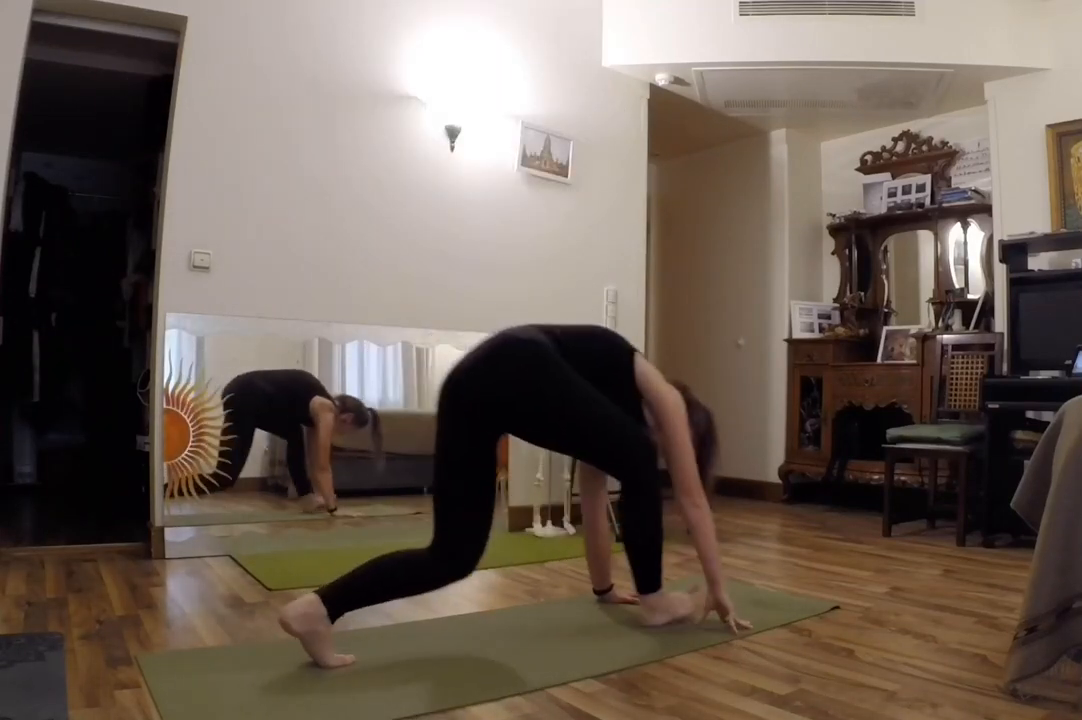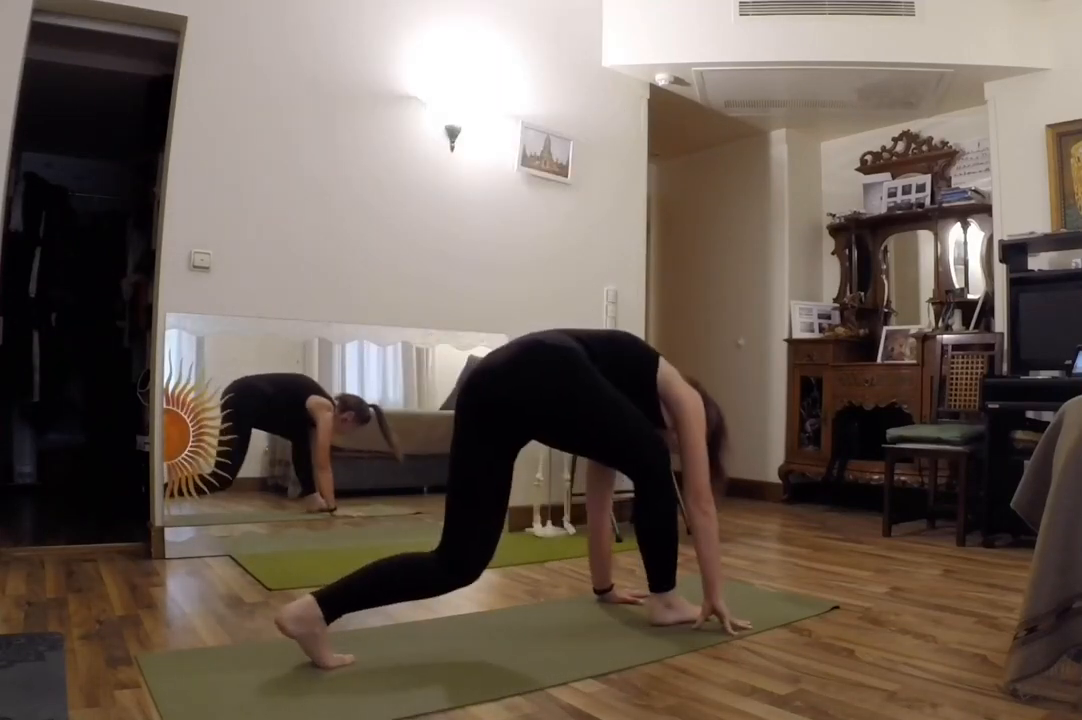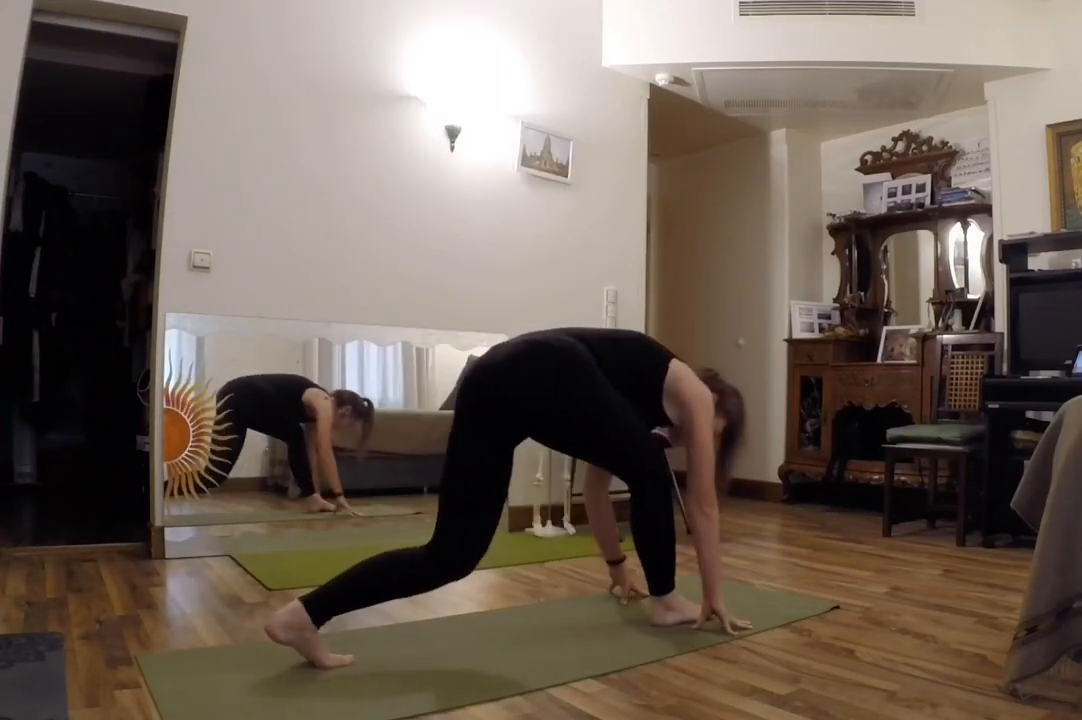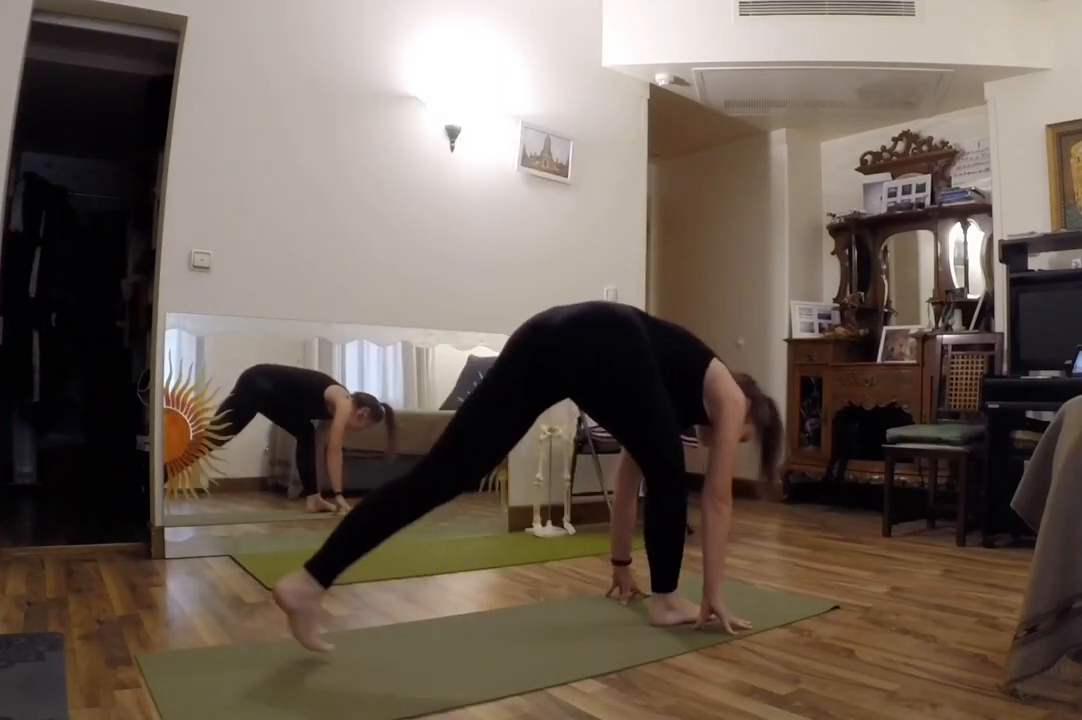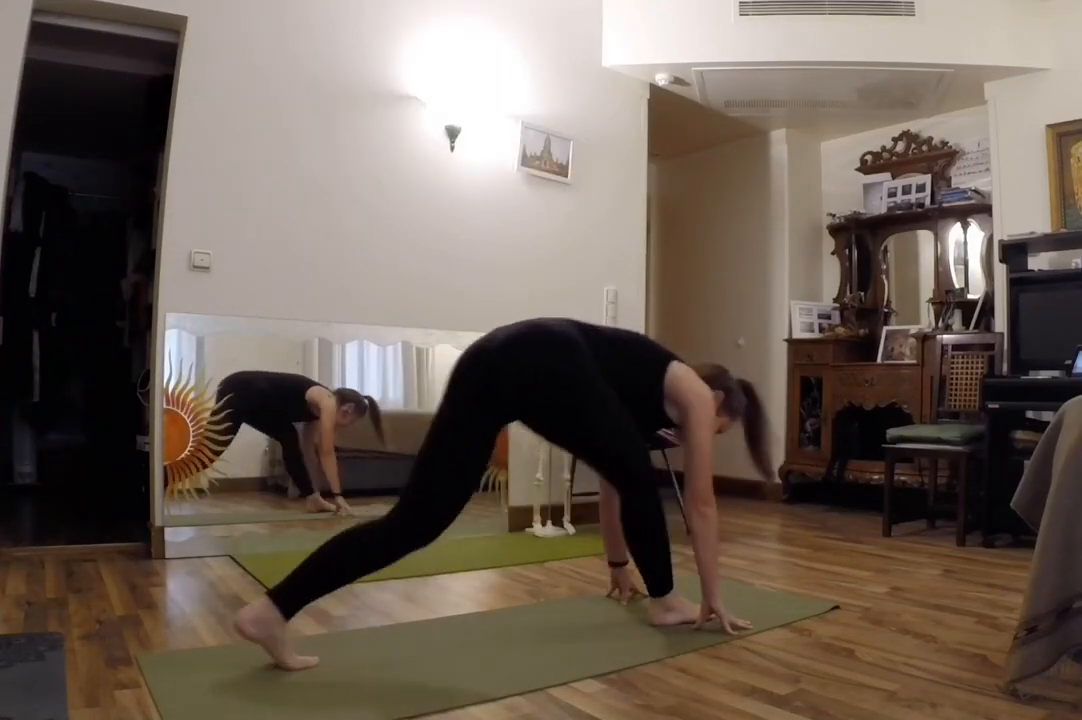
dt=0.4s
person 1, frame 1
left shoulder: (609, 424)
right shoulder: (664, 398)
left elbow: (593, 500)
right elbow: (691, 495)
left wrist: (603, 587)
right wrist: (717, 588)
left hip: (467, 379)
right hip: (520, 370)
left knee: (452, 557)
right knee: (637, 468)
left ankle: (317, 608)
right ankle: (653, 599)
person 1, frame 2
left shoulder: (621, 421)
right shoulder: (684, 399)
left elbow: (599, 501)
right elbow: (700, 501)
left wrist: (604, 585)
right wrist: (714, 597)
left hip: (488, 382)
right hip: (549, 378)
left knee: (458, 562)
right knee: (652, 471)
left ankle: (314, 610)
right ankle: (664, 600)
person 1, frame 3
left shoulder: (653, 386)
right shoulder: (694, 395)
left elbow: (596, 486)
right elbow: (703, 504)
left wrist: (616, 565)
right wrist: (713, 598)
left hip: (491, 375)
right hip: (549, 378)
left knee: (451, 555)
right knee: (648, 474)
left ankle: (303, 615)
right ankle: (665, 602)
person 1, frame 4
left shoulder: (688, 395)
right shoulder: (729, 396)
left elbow: (628, 483)
right elbow: (717, 500)
left wrist: (620, 565)
right wrist: (714, 596)
left hip: (546, 333)
right hip: (601, 345)
left knee: (442, 473)
right knee: (668, 474)
left ankle: (309, 583)
right ankle: (666, 602)
person 1, frame 5
left shoulder: (654, 385)
right shoulder: (694, 393)
left elbow: (611, 486)
right elbow: (701, 503)
left wrist: (619, 566)
right wrist: (714, 598)
left hip: (490, 358)
right hip: (545, 365)
left knee: (416, 521)
right knee: (637, 479)
left ankle: (270, 611)
right ankle: (665, 603)
person 2, frame 1
left shoulder: (321, 407)
right shoulder: (326, 412)
left elbow: (315, 460)
right elbow: (322, 466)
left wrist: (315, 497)
right wrist: (331, 507)
left hip: (251, 396)
right hip: (242, 397)
left knee: (294, 435)
right knee: (227, 475)
left ankle: (307, 497)
person 2, frame 2
left shoulder: (321, 407)
right shoulder: (326, 412)
left elbow: (315, 459)
right elbow: (322, 465)
left wrist: (316, 497)
right wrist: (332, 507)
left hip: (252, 402)
right hip: (240, 400)
left knee: (301, 436)
right knee: (224, 477)
left ankle: (311, 499)
person 2, frame 3
left shoulder: (318, 408)
right shoulder: (324, 404)
left elbow: (311, 449)
right elbow: (325, 452)
left wrist: (313, 495)
right wrist: (339, 496)
right hip: (237, 398)
left knee: (294, 436)
right knee: (220, 470)
left ankle: (310, 499)
person 2, frame 4
left shoulder: (333, 406)
right shoulder: (344, 403)
left elbow: (318, 442)
right elbow: (333, 450)
left wrist: (315, 495)
right wrist: (338, 495)
left hip: (268, 392)
right hip: (255, 384)
left knee: (306, 434)
right knee: (215, 437)
left ankle: (313, 499)
person 2, frame 5
left shoulder: (318, 407)
right shoulder: (328, 402)
left elbow: (308, 448)
right elbow: (327, 452)
left wrist: (312, 494)
right wrist: (337, 496)
left hip: (248, 397)
right hip: (236, 391)
left knee: (289, 437)
left ankle: (312, 499)
